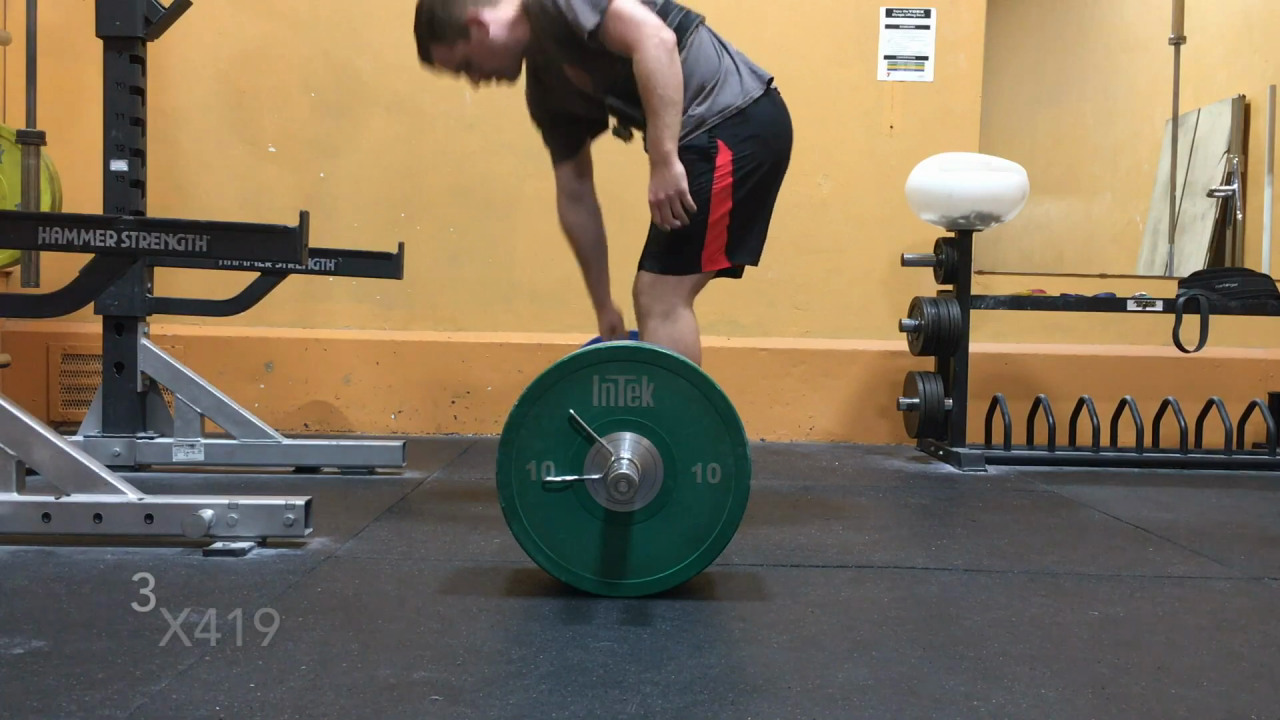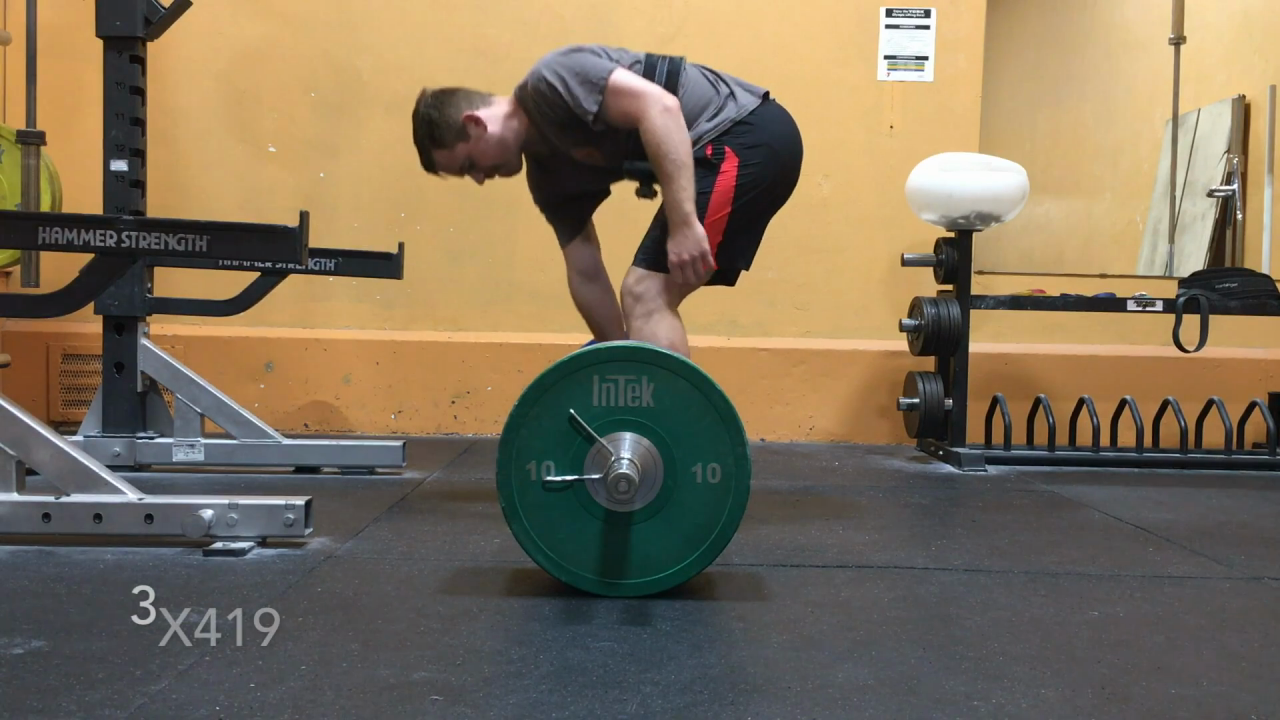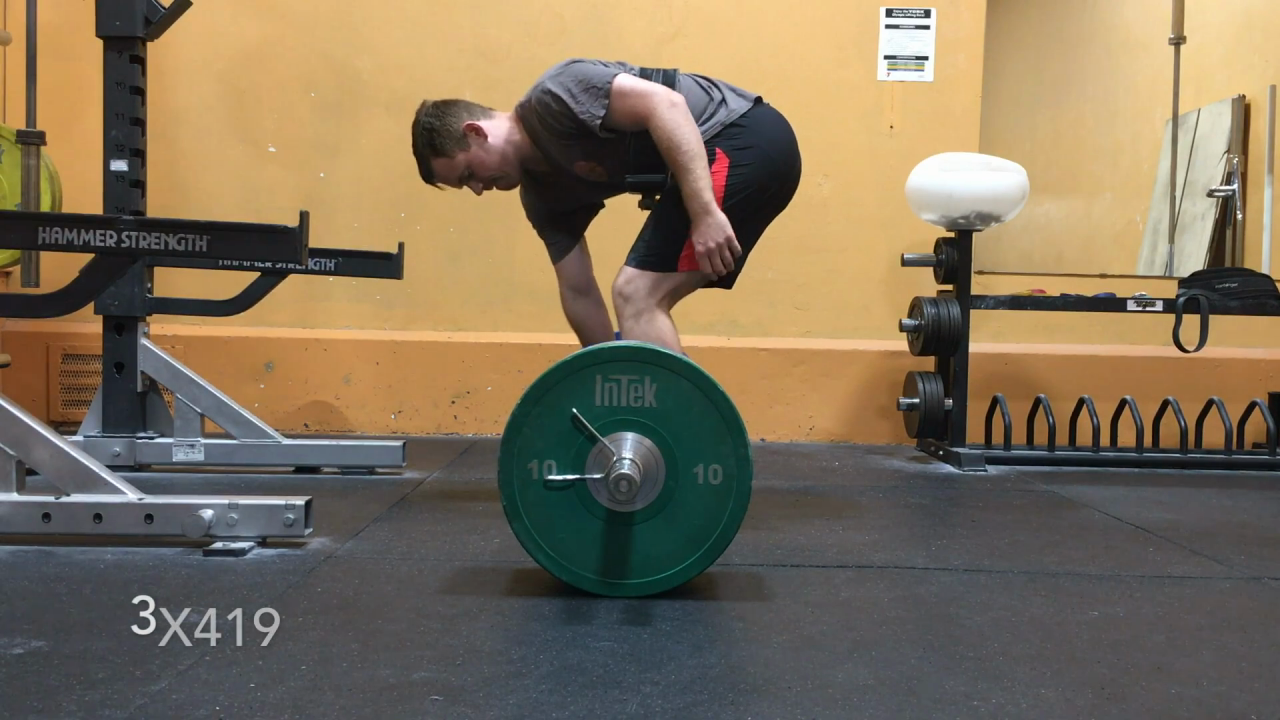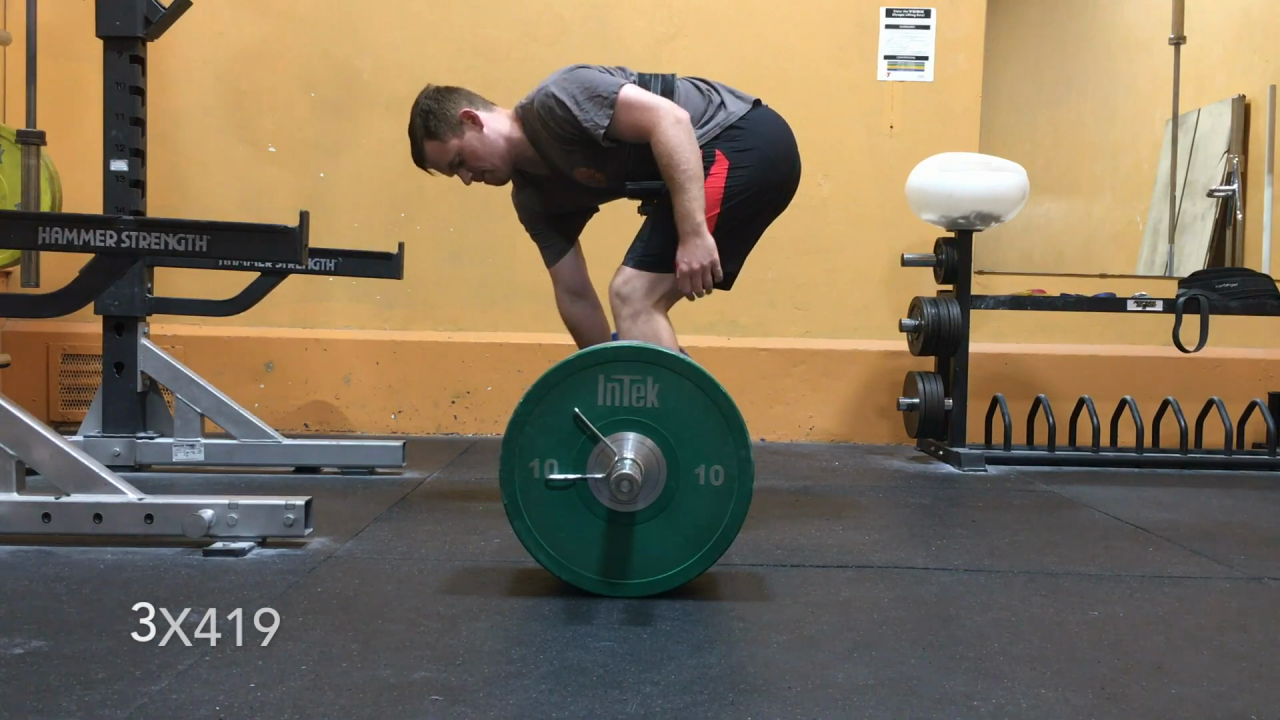
dt=0.3s
person 1, frame 1
right shoulder: (545, 96)
left elbow: (654, 38)
right elbow: (575, 197)
left wrist: (664, 162)
right wrist: (604, 307)
left hip: (735, 120)
right hip: (724, 126)
left knee: (661, 296)
right knee: (656, 297)
person 1, frame 2
left shoulder: (549, 85)
right shoulder: (548, 172)
left elbow: (657, 106)
right elbow: (586, 276)
left wrist: (682, 226)
left hip: (750, 134)
right hip: (748, 143)
left knee: (645, 294)
right knee: (649, 298)
person 1, frame 3
left shoulder: (552, 98)
right shoulder: (543, 188)
left elbow: (665, 103)
right elbow: (578, 291)
left wrist: (705, 214)
left hip: (746, 139)
right hip: (751, 147)
left knee: (637, 294)
right knee: (643, 299)
person 1, frame 4
left shoulder: (554, 102)
right shoulder: (534, 193)
left elbow: (669, 119)
right elbow: (574, 294)
left wrist: (693, 235)
left hip: (746, 142)
left knee: (633, 295)
right knee: (640, 300)
